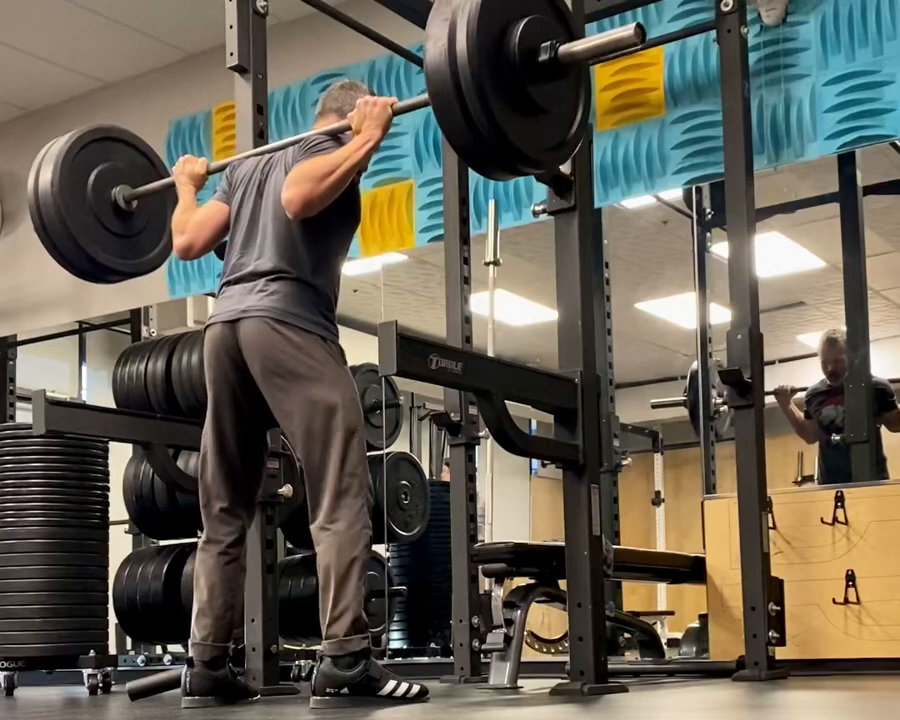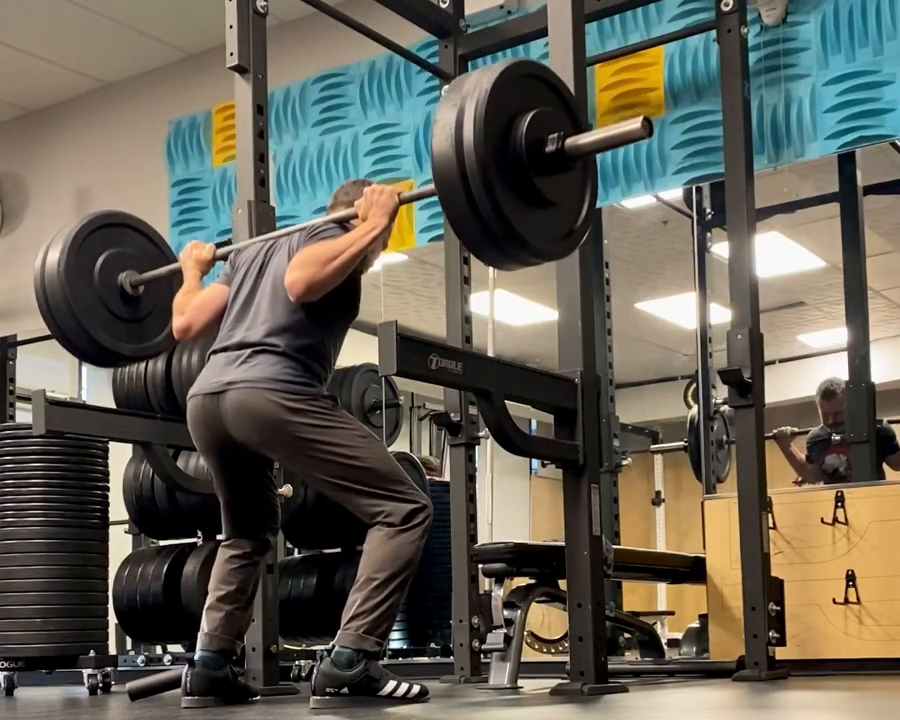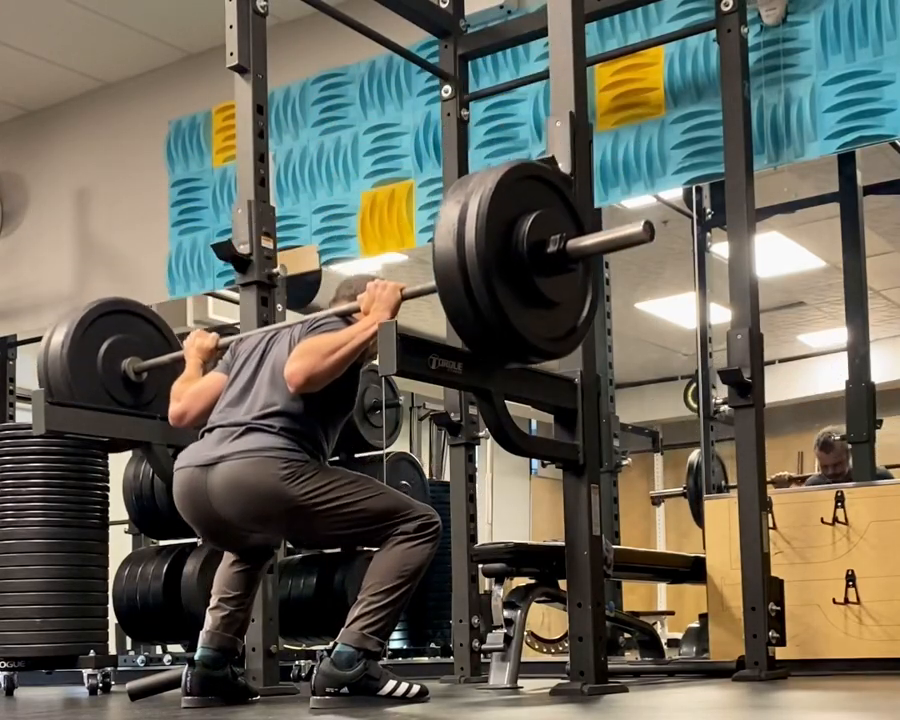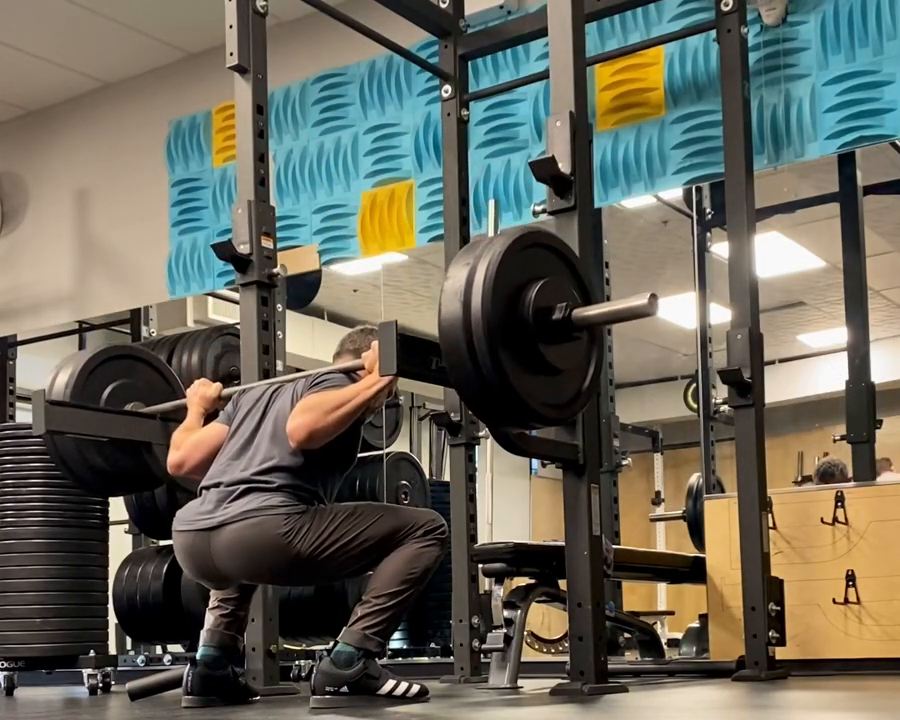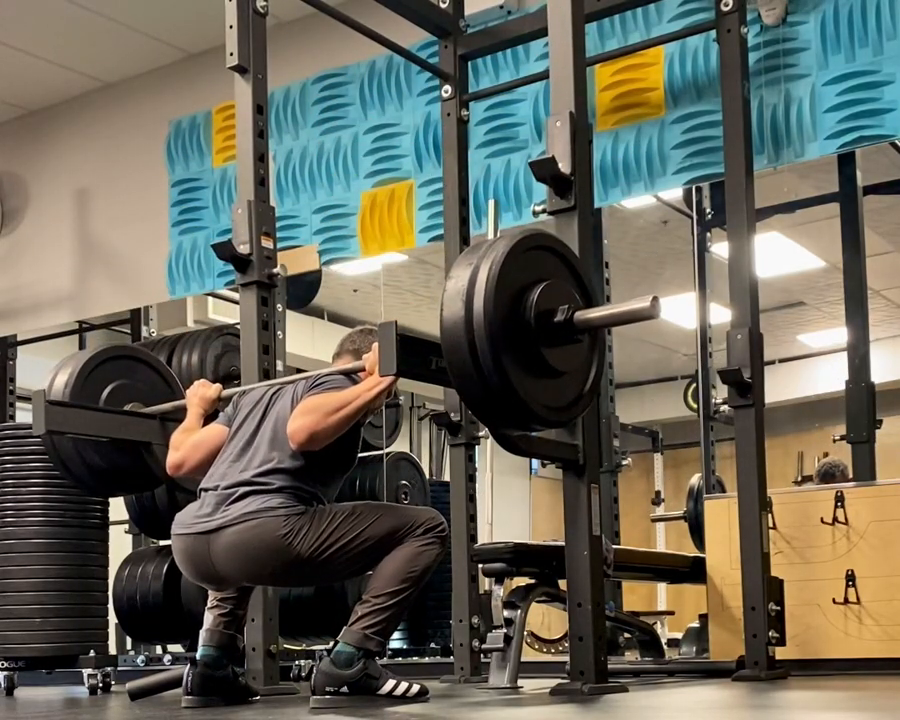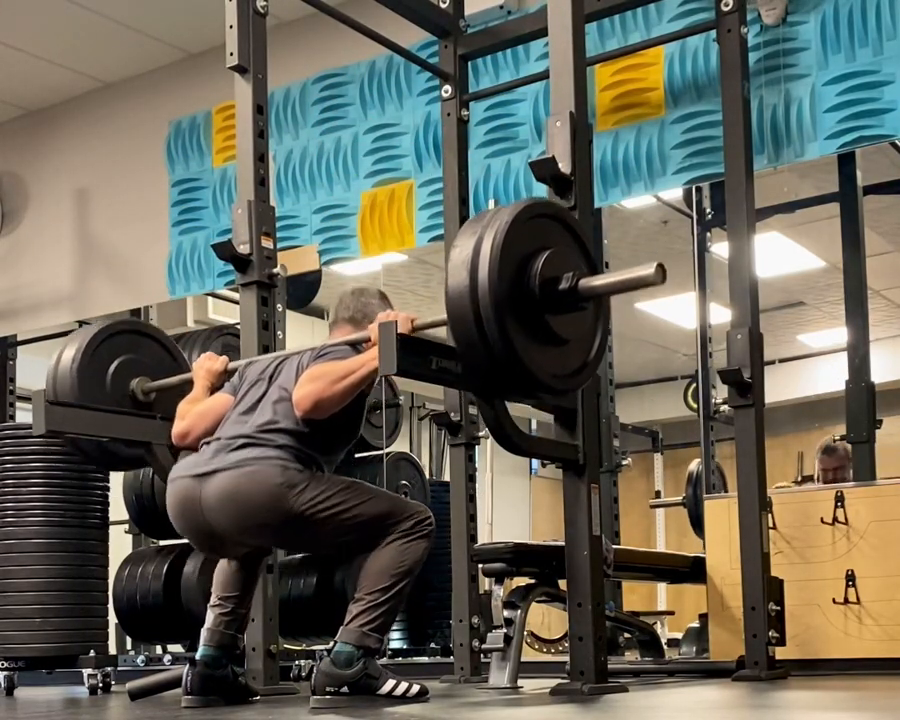
dt=0.7s
person 1, frame 1
left shoulder: (247, 166)
right shoulder: (333, 149)
left elbow: (188, 241)
right elbow: (298, 197)
left wrist: (187, 187)
right wrist: (370, 136)
left hip: (225, 326)
right hip: (286, 324)
left knee: (225, 507)
right knee: (338, 496)
left ankle: (207, 664)
right ankle: (344, 662)
person 1, frame 2
left shoulder: (254, 250)
right shoulder: (339, 236)
left elbow: (186, 324)
right elbow: (301, 281)
left wrist: (193, 270)
right wrist: (376, 224)
left hip: (206, 400)
right hip: (271, 394)
left knee: (249, 531)
right knee: (403, 509)
left ankle: (209, 665)
right ankle: (348, 664)
person 1, frame 3
left shoulder: (253, 340)
right shoulder: (339, 328)
left elbow: (181, 411)
right elbow: (300, 373)
left wrist: (195, 359)
right wrist: (376, 319)
left hip: (191, 479)
right hip: (259, 471)
left knee: (251, 544)
right knee: (416, 525)
left ankle: (211, 666)
right ankle: (348, 665)
person 1, frame 4
left shoulder: (257, 392)
right shoulder: (339, 383)
left elbow: (180, 460)
right elbow: (302, 429)
left wrist: (197, 408)
right wrist: (380, 378)
left hip: (191, 542)
right hip: (260, 531)
right knee: (424, 530)
left ankle: (211, 666)
right ankle: (347, 667)
person 1, frame 5
left shoulder: (256, 394)
right shoulder: (340, 384)
left elbow: (179, 461)
right elbow: (302, 431)
left wrist: (197, 409)
right wrist: (380, 379)
left hip: (189, 546)
right hip: (260, 535)
right knee: (425, 529)
left ankle: (211, 666)
right ankle: (347, 666)
person 1, frame 6
left shoulder: (262, 365)
right shoulder: (350, 356)
left elbow: (184, 431)
right elbow: (308, 399)
left wrist: (204, 382)
right wrist: (383, 350)
left hip: (184, 496)
right hip: (252, 487)
left knee: (251, 539)
right knee: (410, 523)
left ankle: (210, 667)
right ankle: (347, 666)
